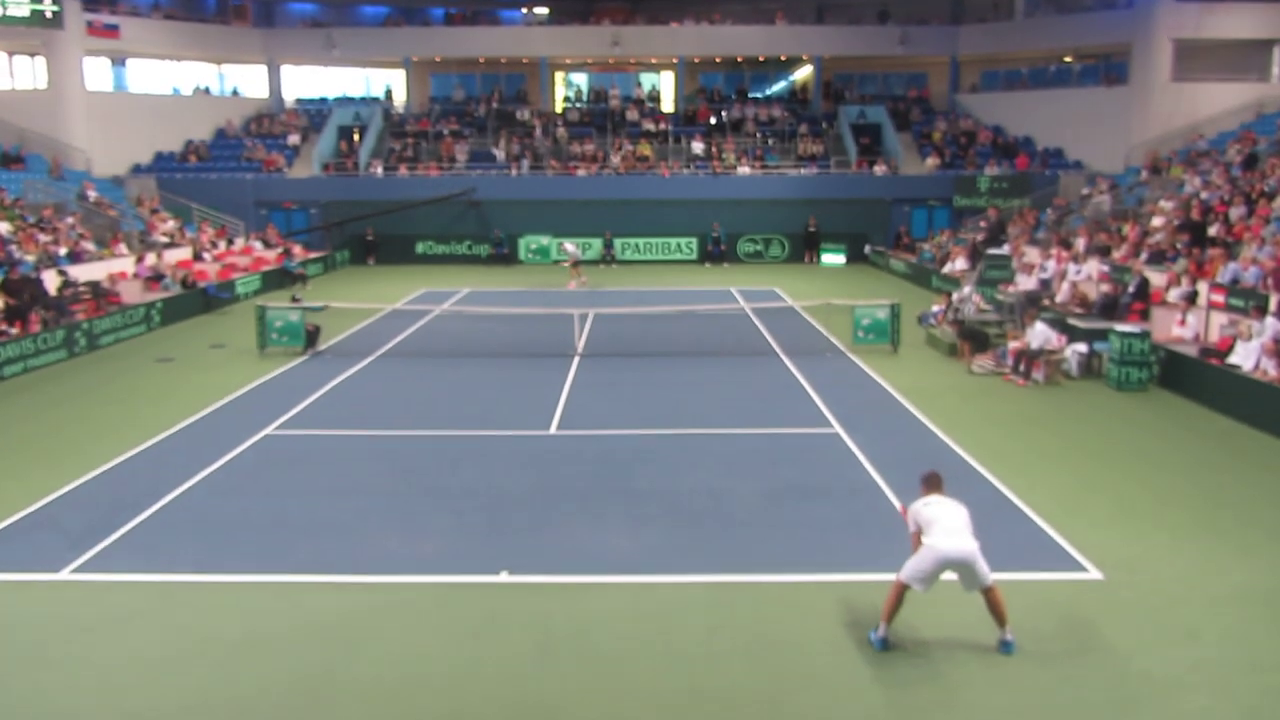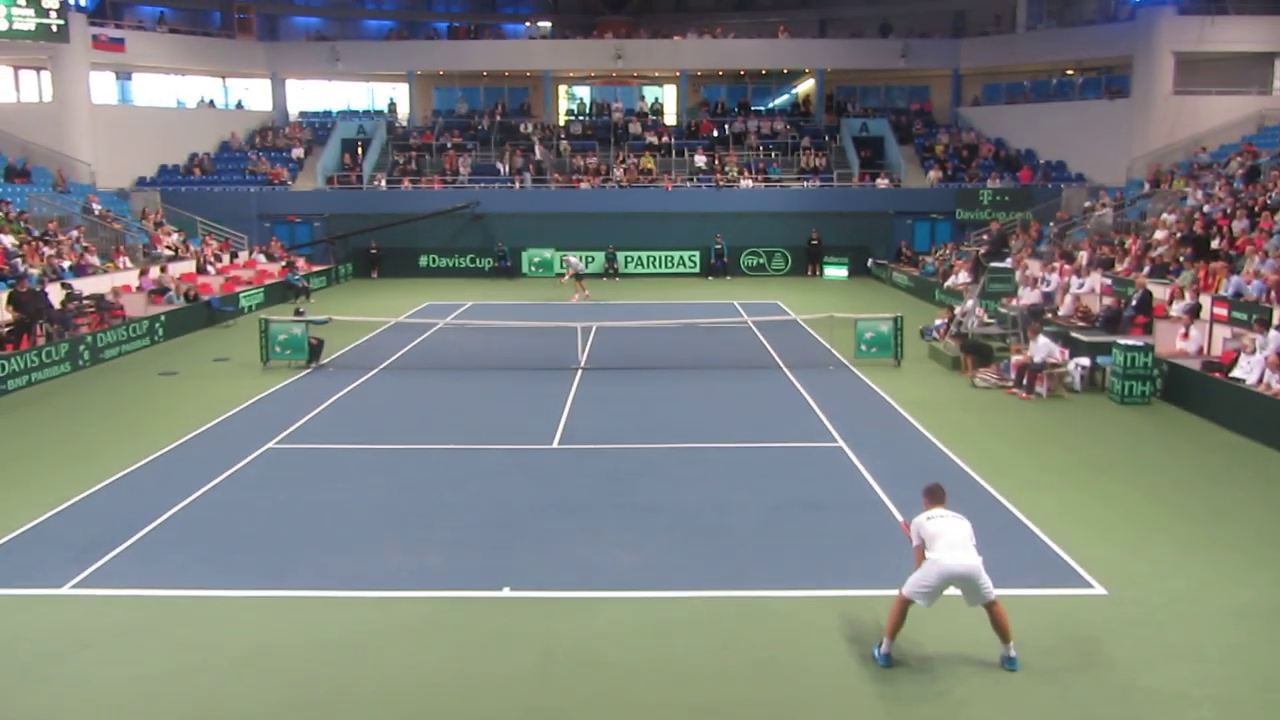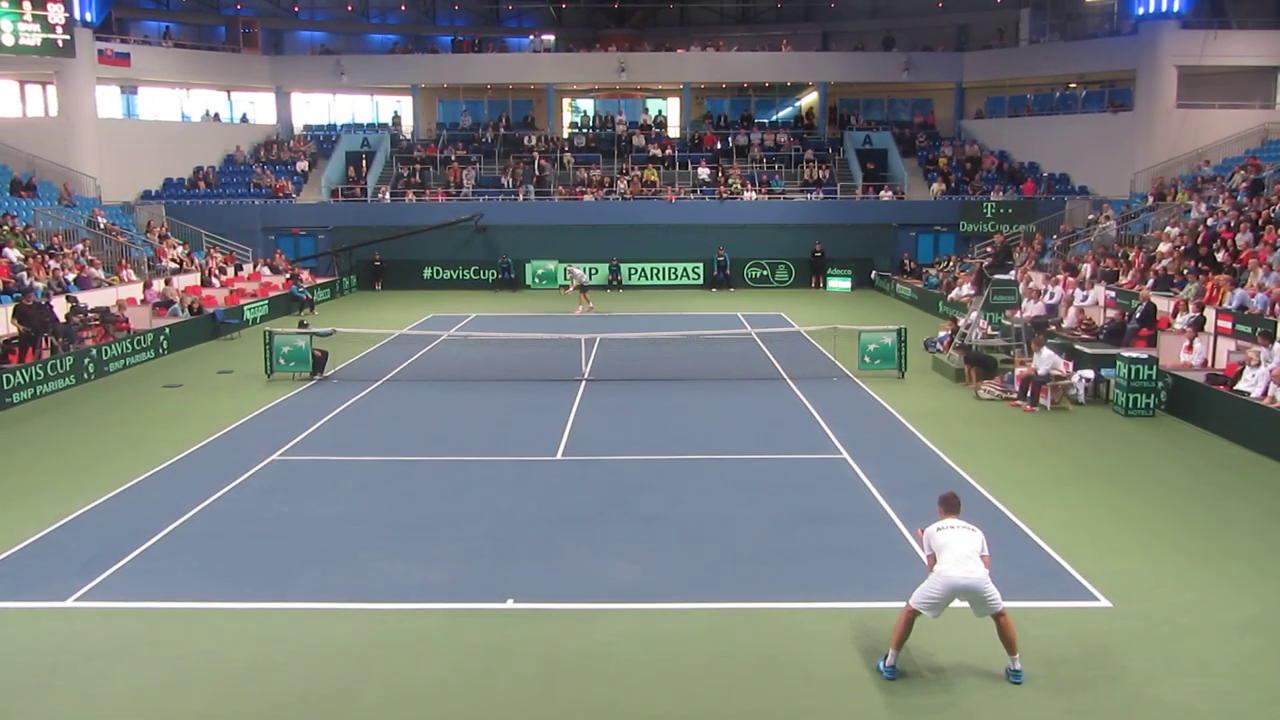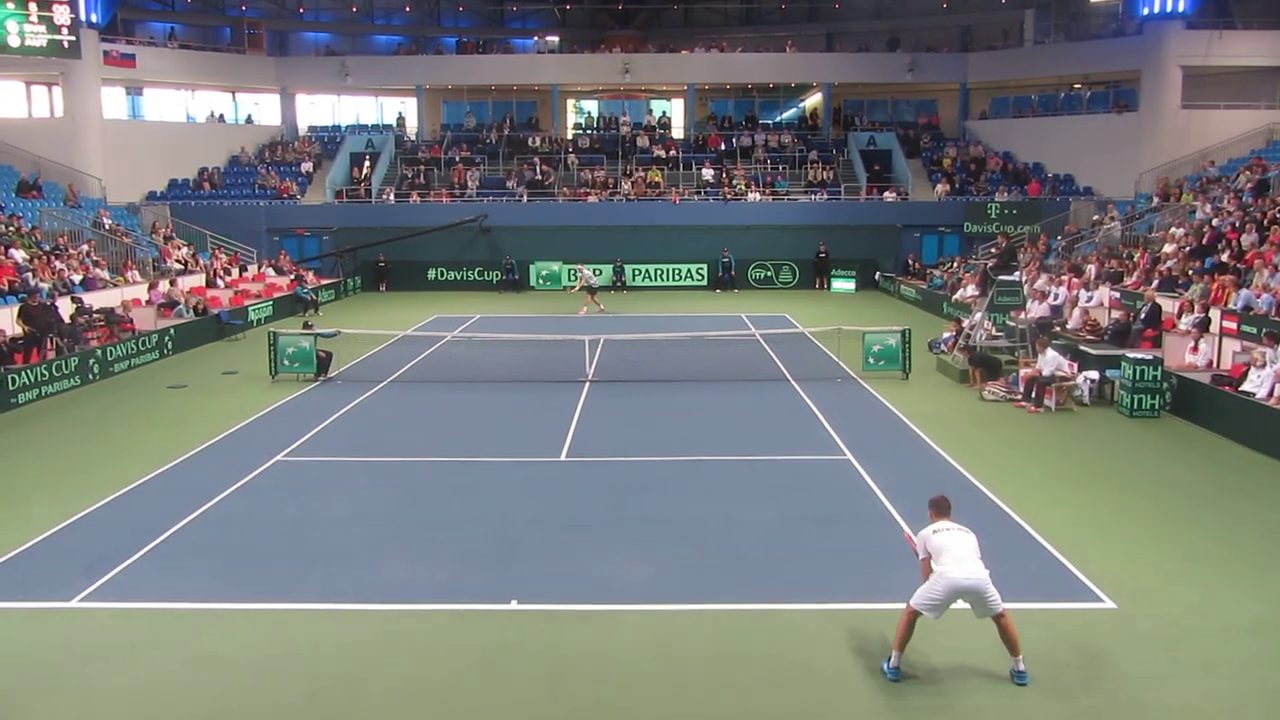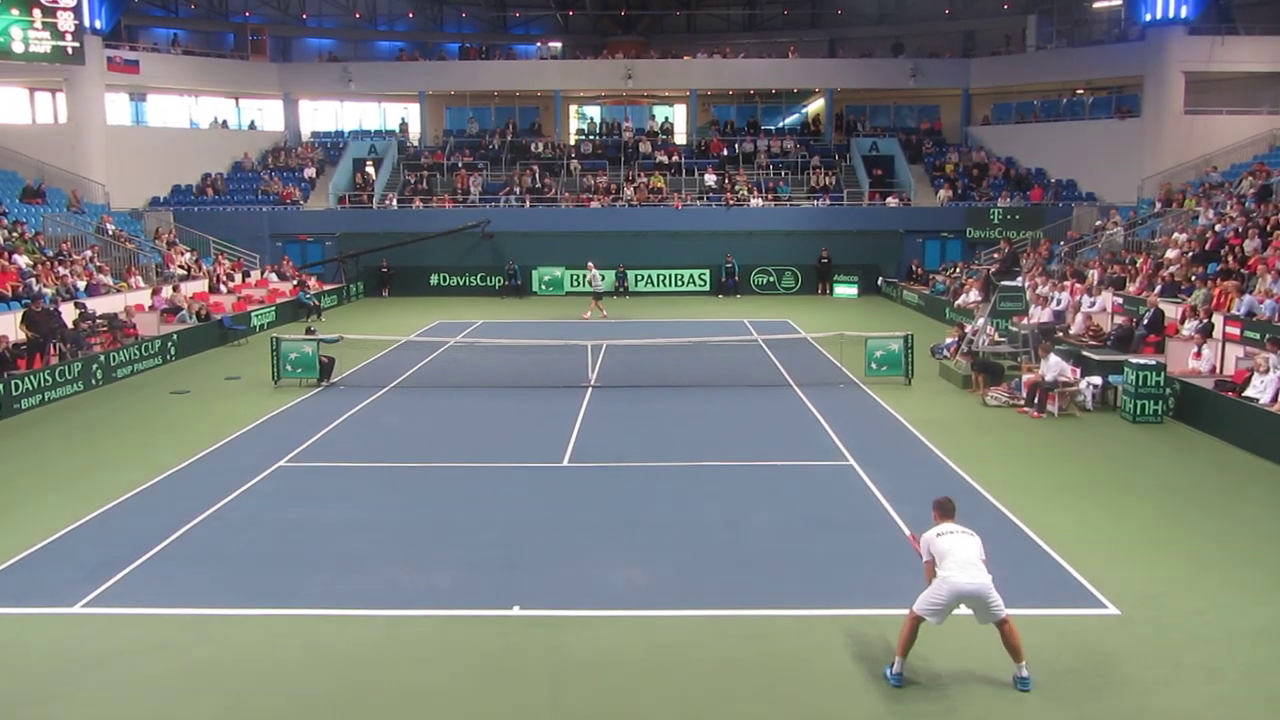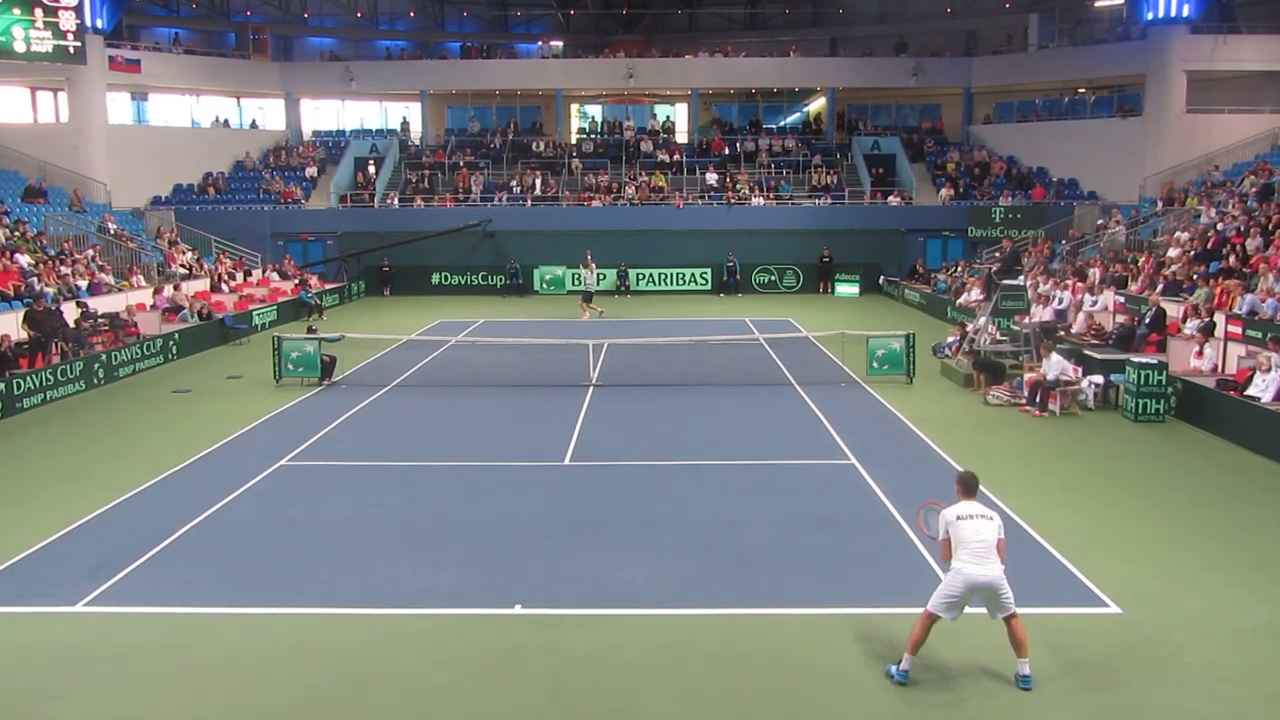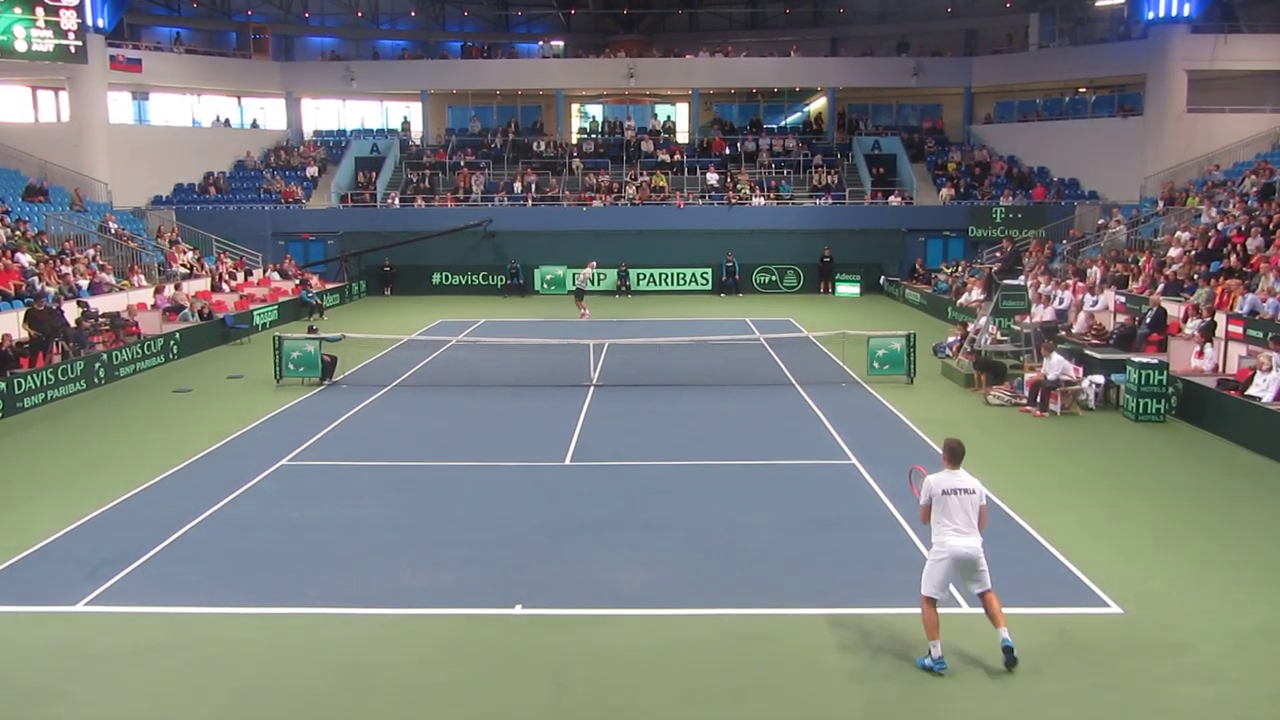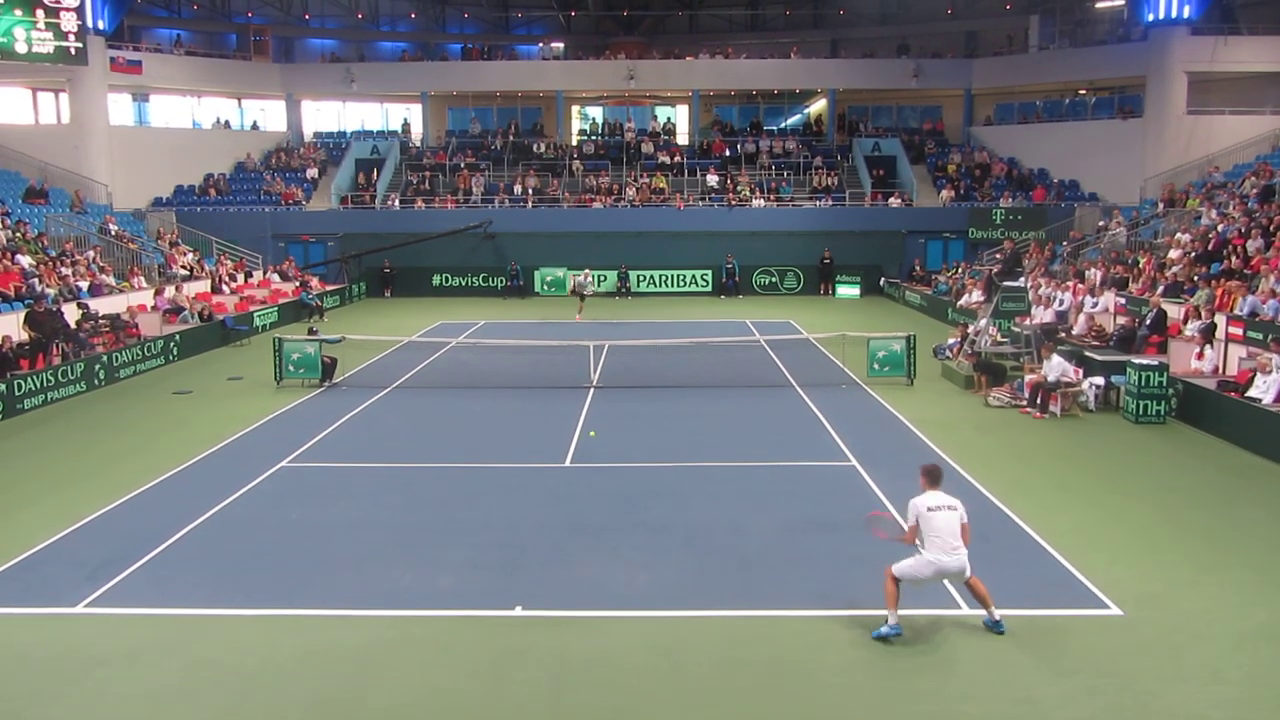
dt=0.5s
person 1, frame 1
left shoulder: (917, 506)
right shoulder: (960, 506)
left elbow: (916, 548)
left hip: (936, 549)
right hip: (968, 549)
left knee: (900, 585)
right knee: (989, 589)
left ankle: (881, 635)
right ankle: (1006, 638)
person 1, frame 2
left shoulder: (919, 520)
right shoulder: (962, 519)
left elbow: (920, 563)
left hip: (940, 564)
right hip: (971, 564)
left knee: (902, 600)
right knee: (992, 604)
left ankle: (884, 652)
right ankle: (1009, 655)
person 1, frame 3
left shoulder: (931, 530)
right shoulder: (976, 531)
left elbow: (931, 570)
left hip: (945, 577)
right hip: (978, 578)
left knee: (910, 612)
right knee: (1000, 615)
left ankle: (890, 664)
right ankle: (1015, 667)
person 1, frame 4
left shoulder: (925, 533)
right shoulder: (968, 532)
left elbow: (927, 576)
left hip: (947, 578)
right hip: (978, 578)
left knee: (911, 612)
right knee: (1001, 616)
left ankle: (893, 666)
right ankle: (1019, 669)
person 1, frame 5
left shoulder: (929, 536)
right shoulder: (973, 535)
left elbow: (930, 579)
left hip: (950, 583)
right hip: (981, 583)
left knee: (913, 618)
right knee: (1004, 622)
left ankle: (896, 672)
right ankle: (1022, 675)
person 1, frame 6
left shoulder: (948, 514)
right shoulder: (993, 516)
left hip: (963, 574)
right hip: (994, 574)
left knee: (927, 617)
right knee: (1012, 618)
left ankle: (902, 669)
right ankle: (1024, 673)
person 1, frame 7
left shoulder: (931, 482)
right shoulder: (976, 485)
left elbow: (924, 519)
right elbow: (982, 524)
left hip: (945, 549)
right hip: (973, 547)
left knee: (928, 600)
right knee: (987, 595)
left ankle: (935, 656)
right ankle: (1005, 640)
person 1, frame 8
left shoulder: (916, 503)
right shoulder: (956, 503)
left elbow: (911, 539)
right elbow: (965, 540)
left wrist: (905, 537)
left hip: (933, 563)
right hip: (959, 561)
left knee: (891, 574)
right knee: (969, 579)
left ankle: (892, 624)
right ankle: (995, 619)
